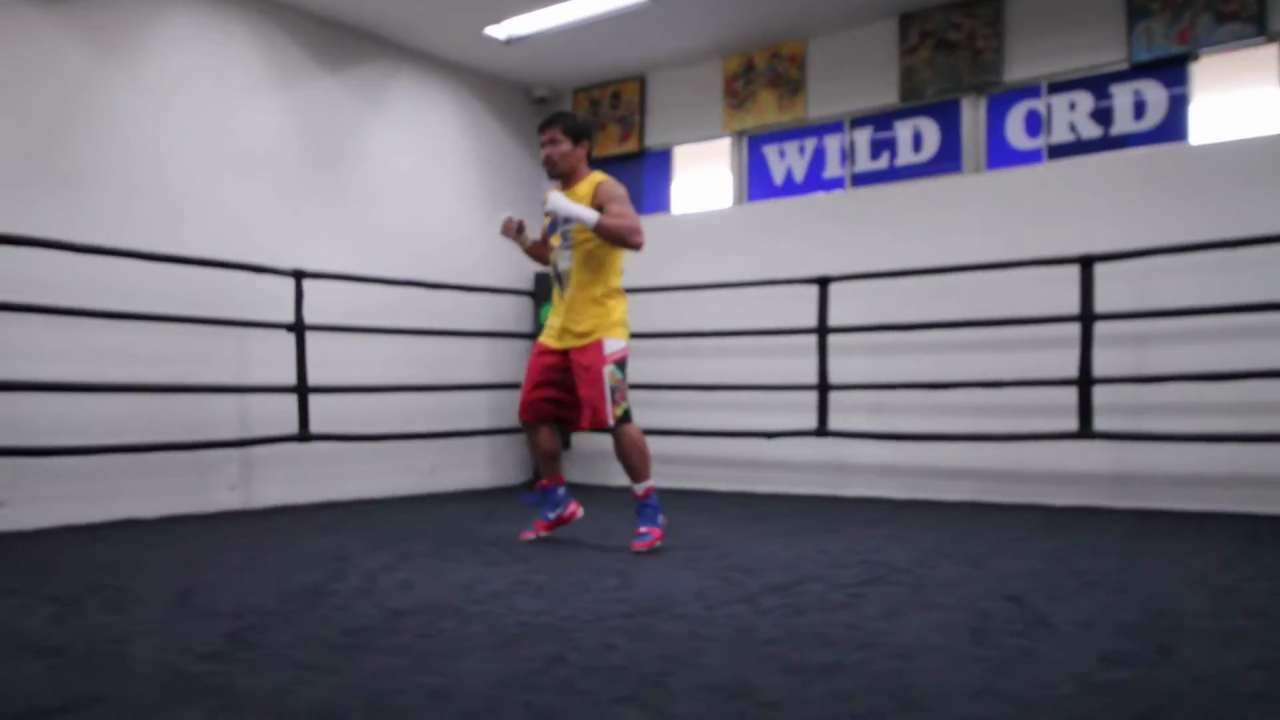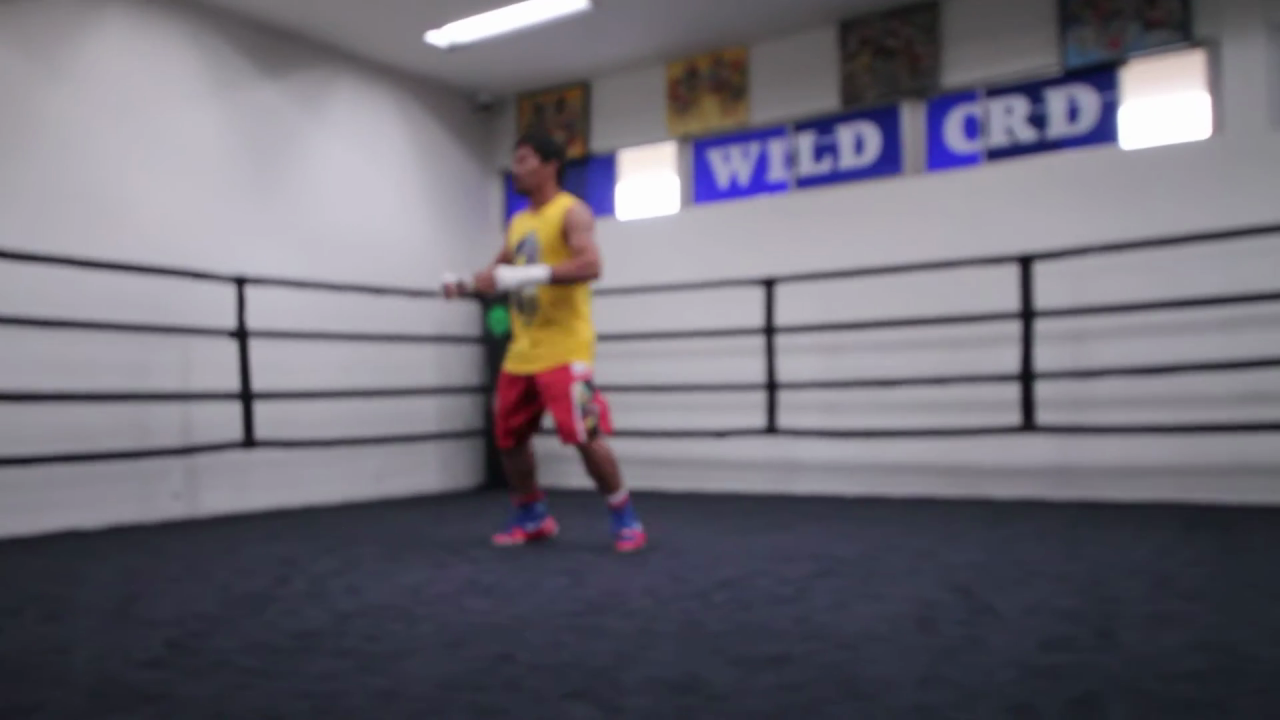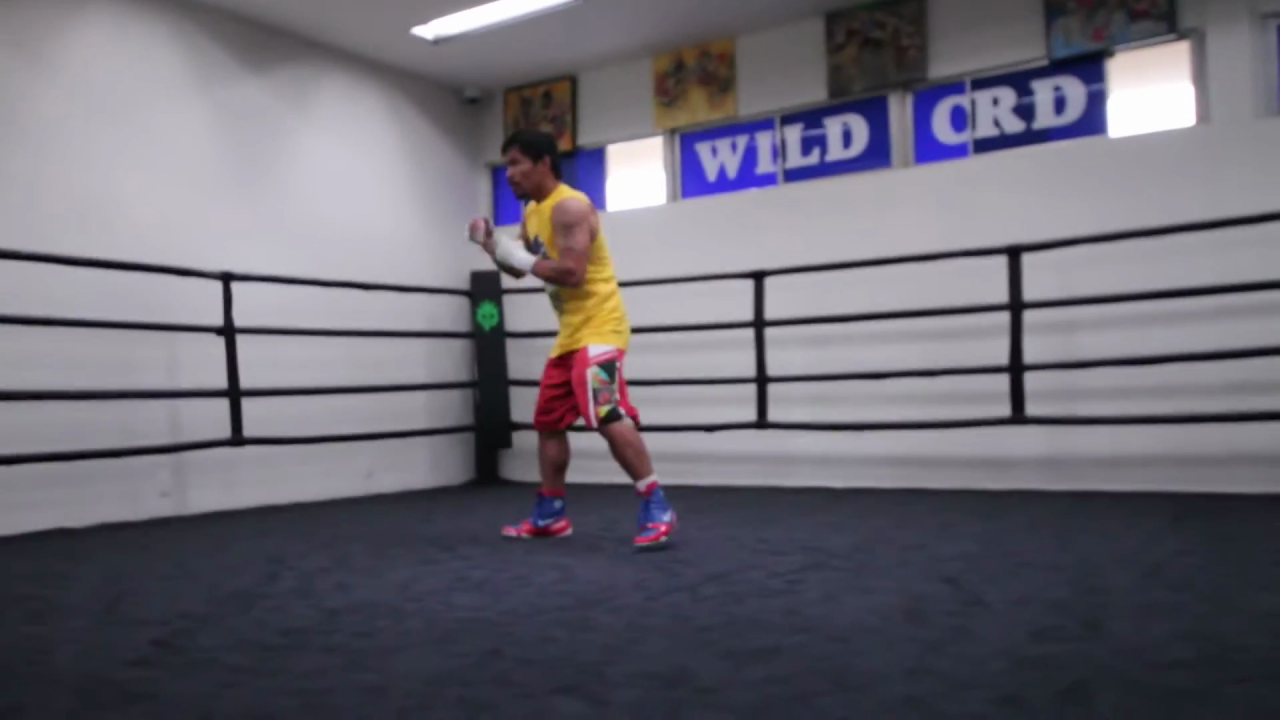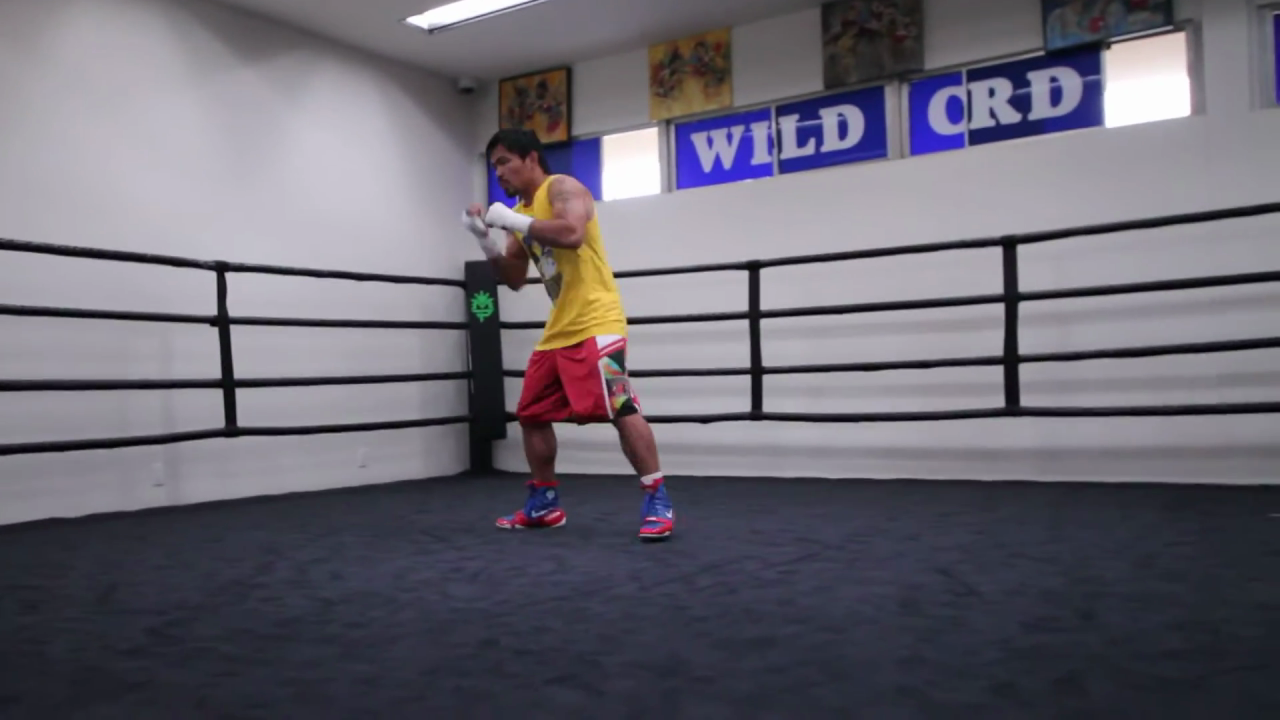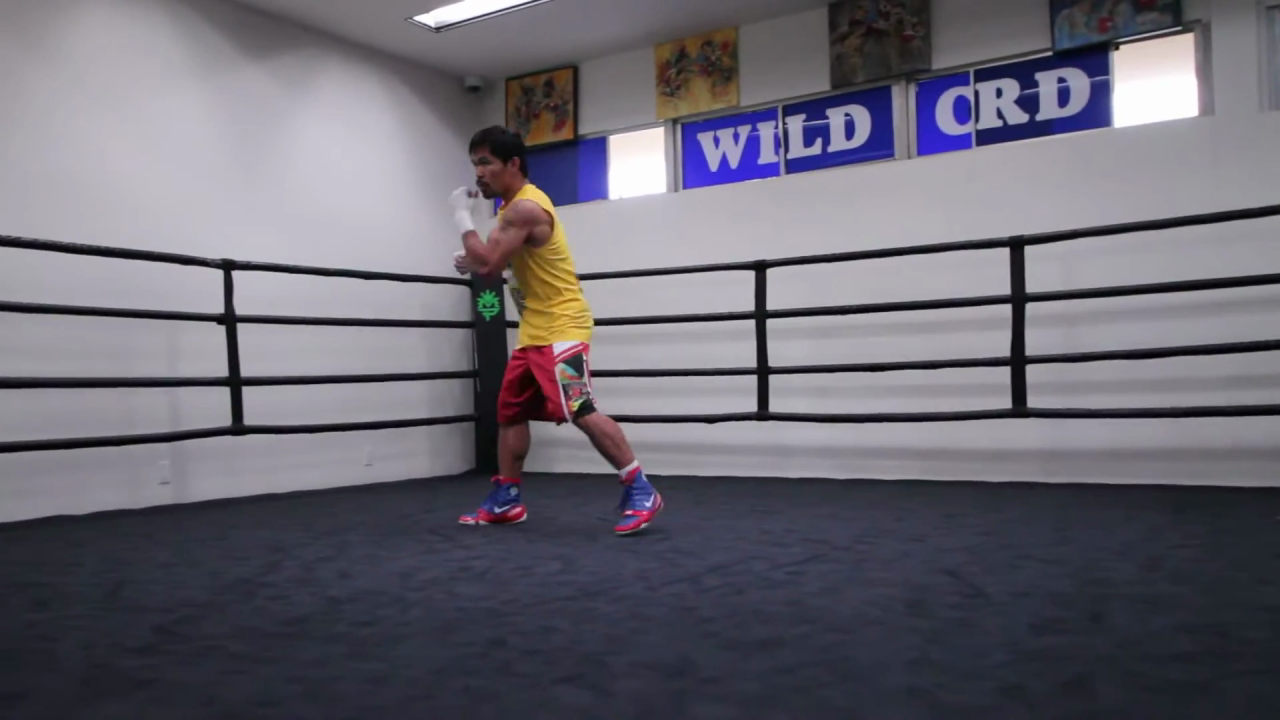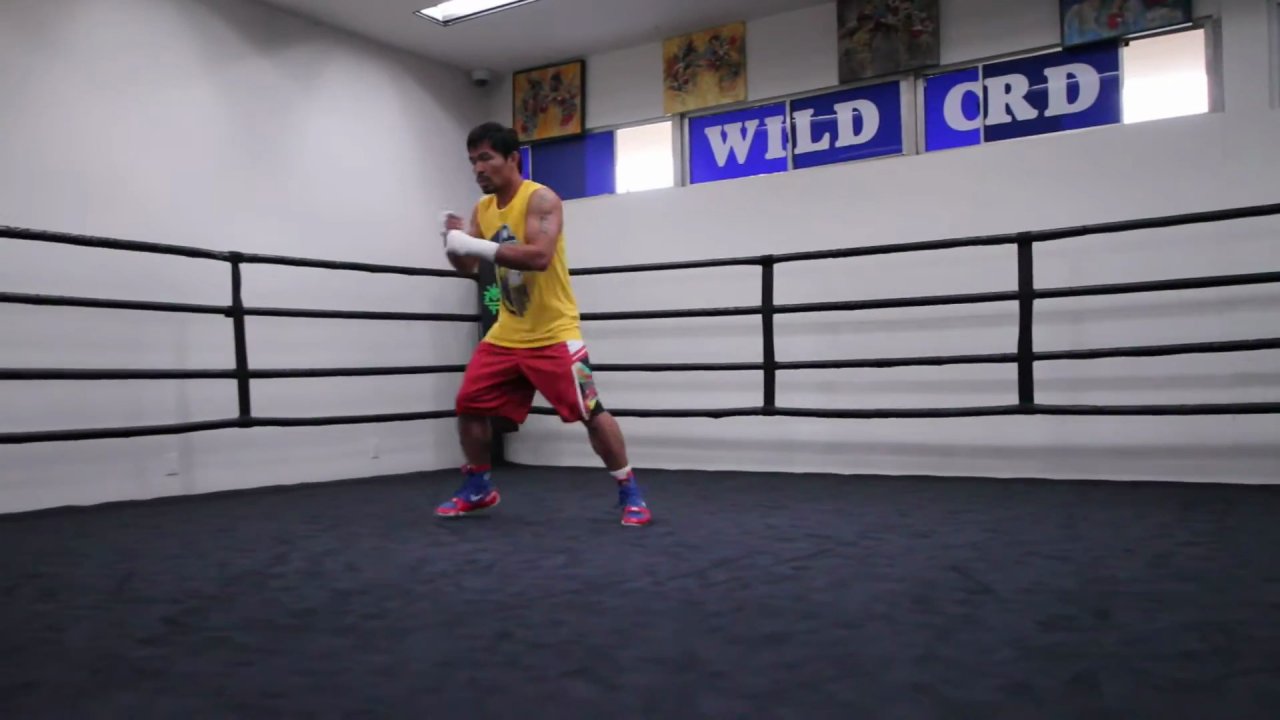
dt=0.5s
person 1, frame 1
left shoulder: (605, 188)
right shoulder: (555, 196)
left elbow: (634, 236)
left wrist: (577, 213)
right wrist: (522, 237)
left hip: (599, 328)
right hip: (558, 330)
left knee: (618, 420)
right knee: (534, 415)
left ankle: (649, 513)
right ankle: (556, 502)
person 1, frame 2
left shoulder: (571, 212)
right shoulder: (518, 222)
left elbow: (589, 267)
right elbow: (500, 275)
left wrist: (525, 276)
right wrist: (466, 284)
left hip: (565, 350)
right hip: (523, 351)
left knee: (586, 435)
right knee: (509, 438)
left ankle: (626, 517)
right ankle: (533, 516)
person 1, frame 3
left shoulder: (570, 206)
right shoulder: (532, 211)
left elbow: (571, 273)
right elbow: (524, 267)
left wrist: (520, 257)
right wrist: (490, 245)
left hip: (599, 328)
right hip: (570, 334)
left knee: (609, 417)
right knee: (548, 423)
left ankle: (656, 507)
right ankle: (550, 514)
person 1, frame 4
left shoulder: (563, 187)
right shoulder: (522, 211)
left elbow: (571, 234)
right elbow: (513, 278)
left wrist: (515, 222)
right wrist: (485, 235)
left hip: (595, 321)
right hip: (559, 330)
left knee: (619, 409)
right knee: (532, 414)
left ankle: (658, 502)
right ankle: (544, 505)
person 1, frame 5
left shoulder: (526, 207)
right shoulder: (513, 204)
left elbow: (489, 265)
right elbow: (491, 260)
left wrist: (463, 219)
right wrist: (470, 256)
left hip: (562, 326)
right hip: (535, 333)
left knee: (581, 411)
right knee: (509, 413)
left ankle: (641, 493)
right ankle: (506, 500)
person 1, frame 6
left shoulder: (539, 199)
right shoulder: (484, 207)
left elbow: (539, 258)
right elbow: (465, 267)
left wrist: (476, 246)
right wrist: (455, 241)
left hip: (553, 331)
right hip: (507, 334)
left knee: (589, 412)
right knee: (468, 405)
left ankle: (630, 494)
right ankle: (477, 488)
